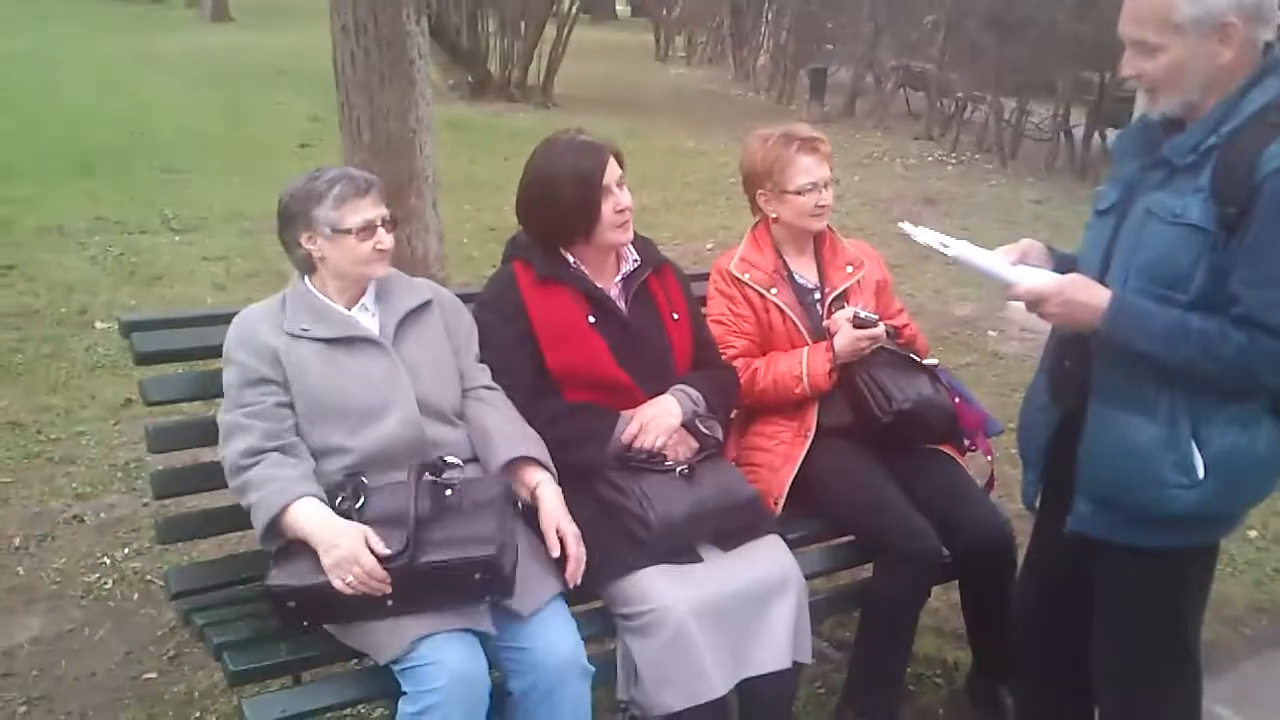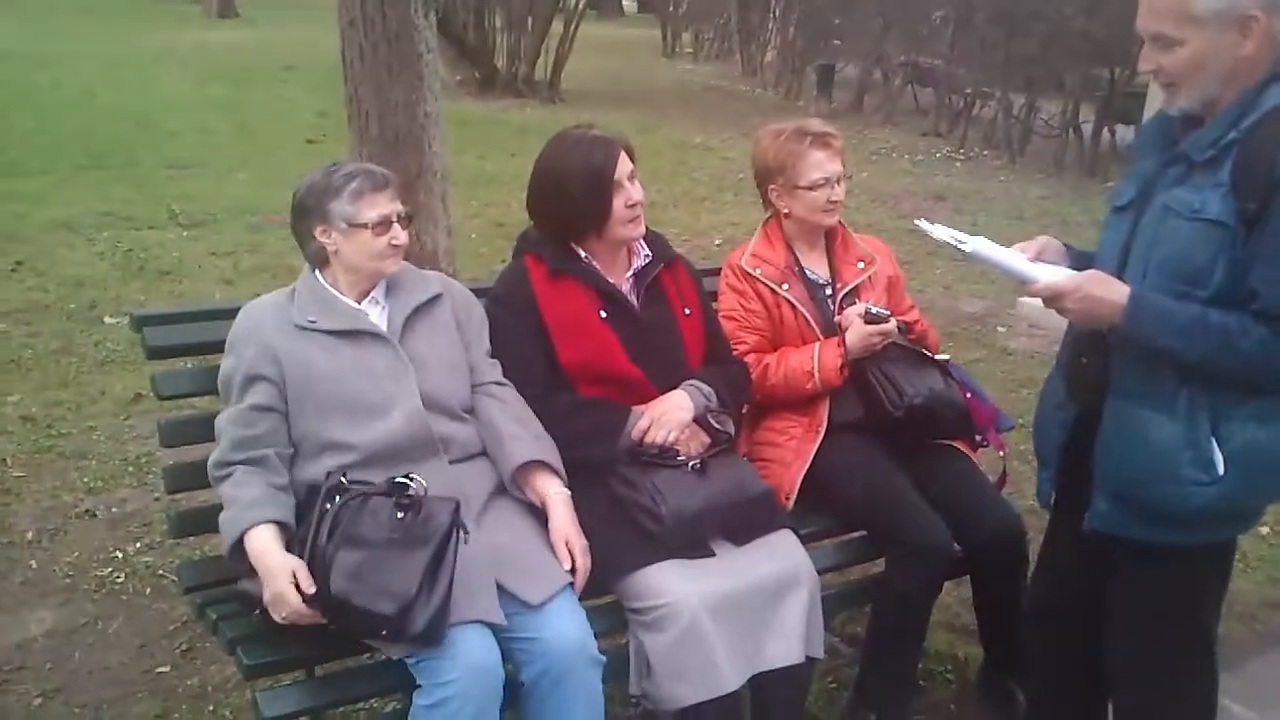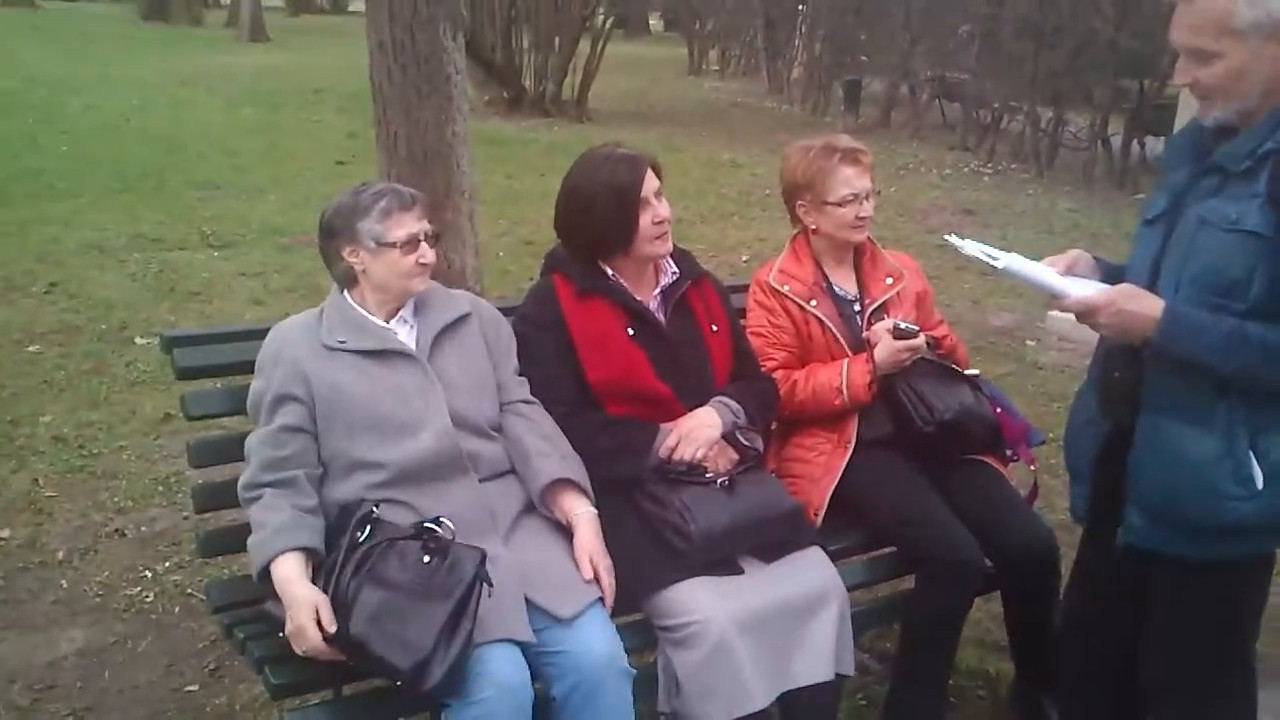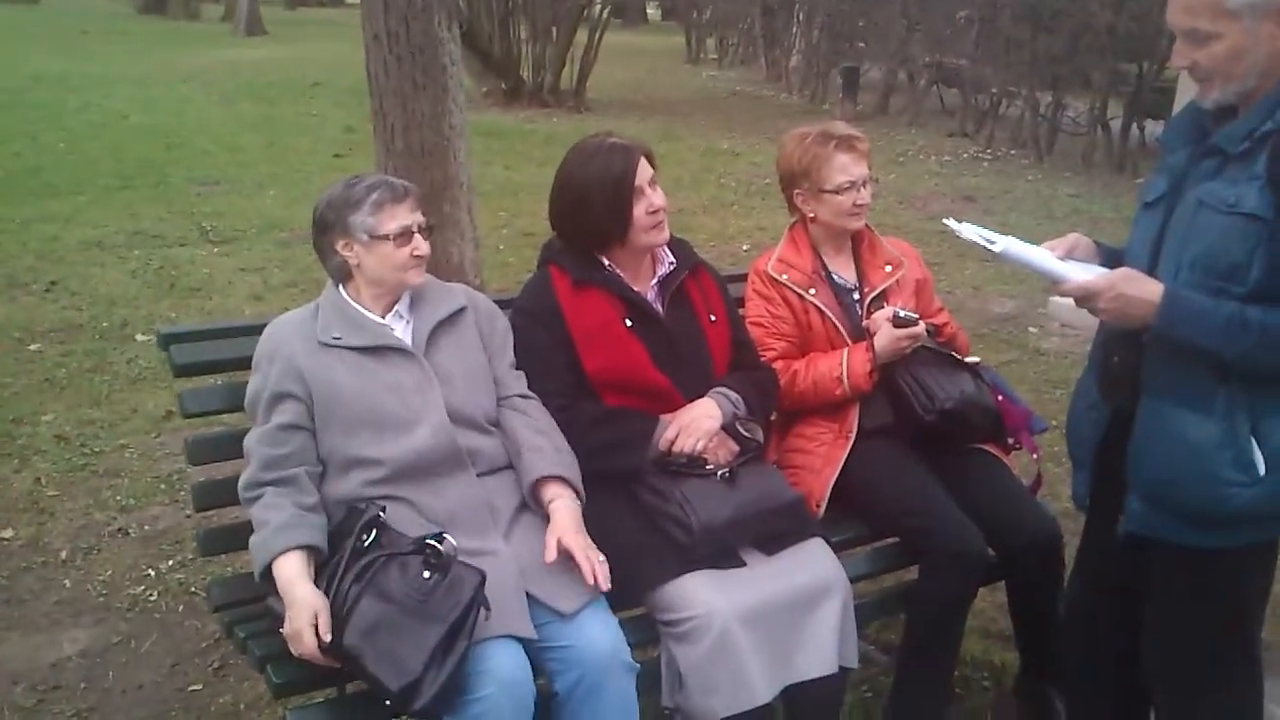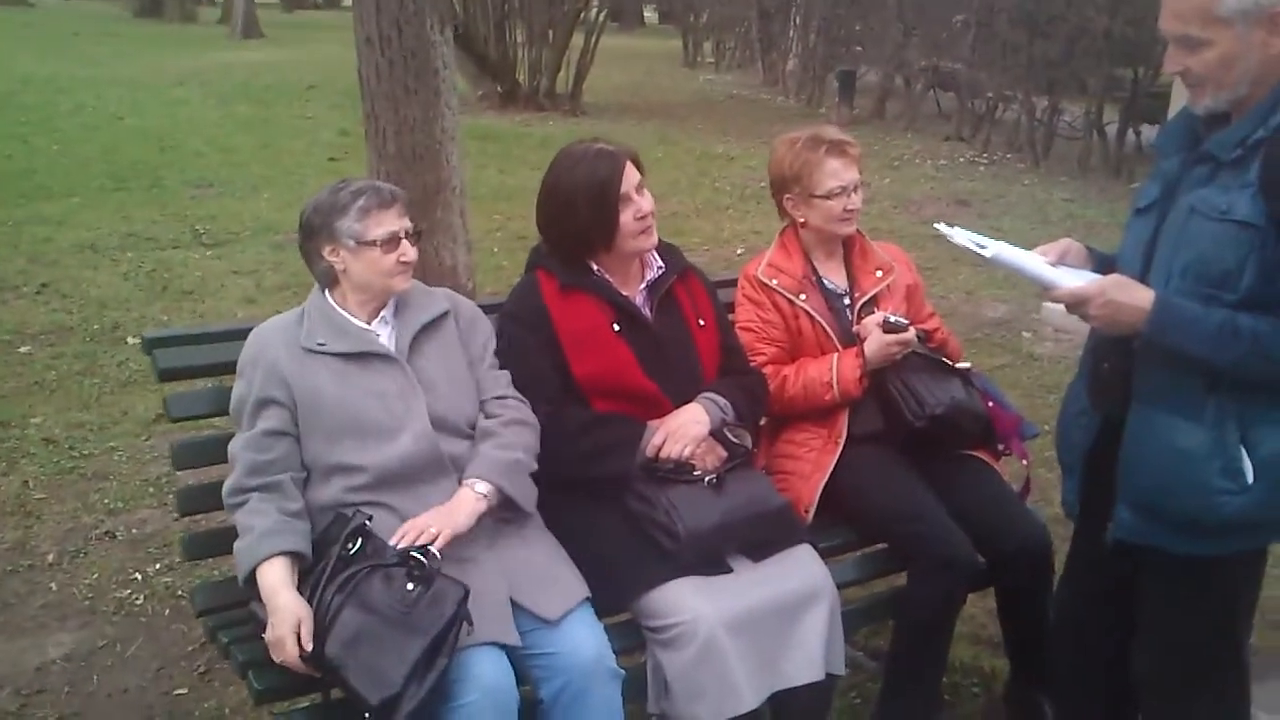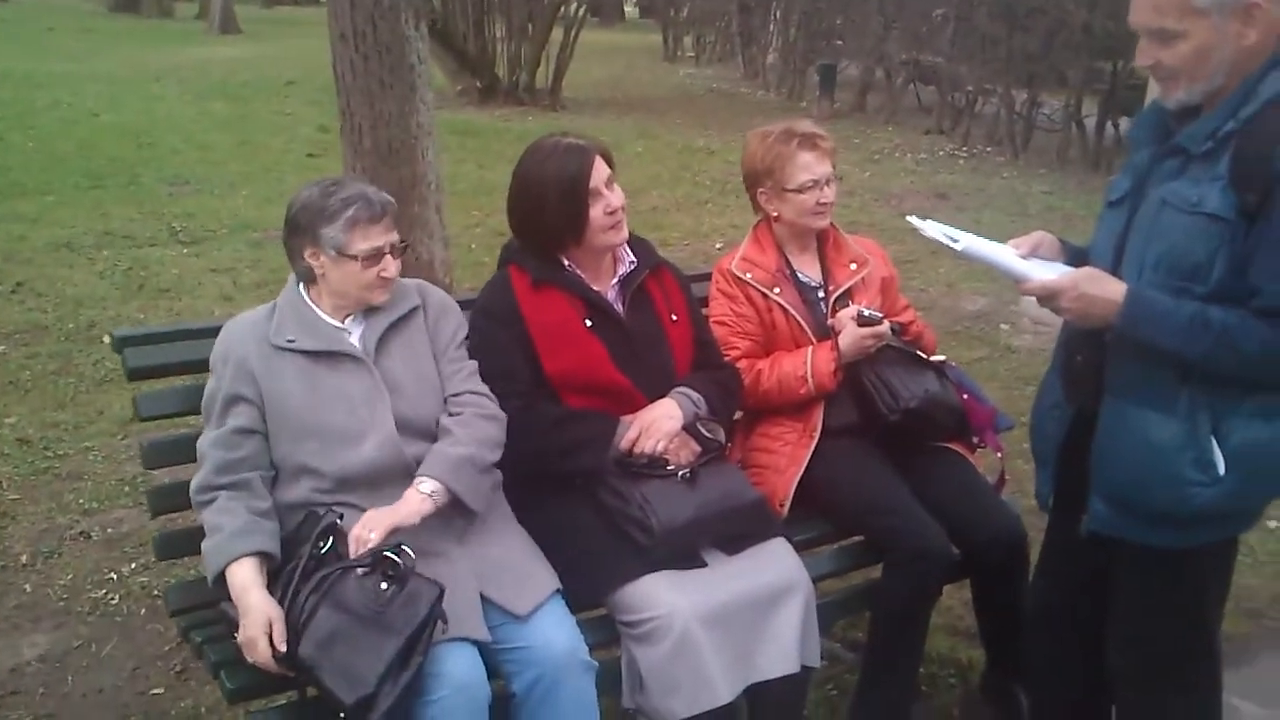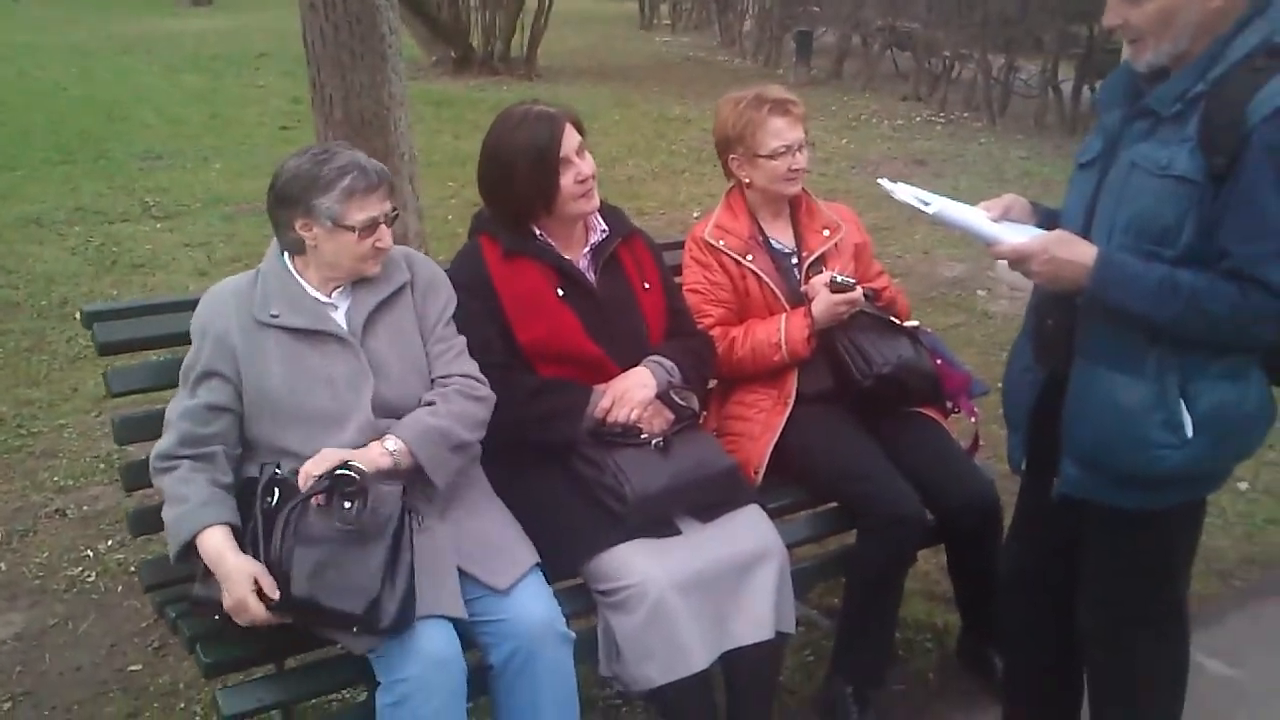
dt=0.4s
person 1, frame 1
right shoulder: (1155, 136)
left wrist: (1110, 313)
right wrist: (1057, 265)
left hip: (1163, 477)
right hip: (1084, 448)
right knee: (1044, 641)
person 1, frame 2
right shoulder: (1170, 132)
left wrist: (1130, 310)
right wrist: (1072, 262)
left hip: (1182, 472)
right hip: (1098, 443)
right knee: (1057, 637)
person 1, frame 3
right shoulder: (1199, 145)
left wrist: (1163, 326)
right wrist: (1103, 274)
left hip: (1213, 489)
right hip: (1130, 461)
right knee: (1091, 658)
person 1, frame 4
right shoulder: (1197, 129)
left wrist: (1164, 308)
right wrist: (1101, 259)
left hip: (1217, 474)
right hip: (1133, 449)
right knee: (1094, 646)
person 1, frame 5
right shoulder: (1193, 134)
left wrist: (1154, 316)
right wrist: (1095, 265)
left hip: (1208, 482)
right hip: (1122, 453)
right knee: (1084, 648)
person 1, frame 6
right shoulder: (1167, 125)
left wrist: (1127, 308)
right wrist: (1067, 256)
left hip: (1181, 470)
right hip: (1095, 441)
right knee: (1058, 635)
person 1, frame 7
right shoulder: (1140, 85)
left wrist: (1097, 273)
right wrist: (1040, 219)
left hip: (1151, 429)
right hip: (1066, 401)
left knee: (1127, 628)
right knee: (1033, 589)
person 2, frame 1
left shoulder: (861, 260)
right shoulder: (735, 277)
left elbow: (910, 341)
right elbow: (737, 380)
left wrist: (877, 340)
right wrist: (829, 354)
right hip: (801, 436)
left knee: (989, 534)
right knee: (914, 546)
person 2, frame 2
left shoulder: (873, 255)
right shoulder: (747, 272)
left elbow: (920, 337)
right elbow: (747, 376)
left wrist: (889, 336)
right wrist: (841, 350)
right hip: (812, 431)
left knee: (1000, 529)
right knee: (925, 540)
person 2, frame 3
left shoulder: (901, 270)
right shoulder: (776, 288)
left elbow: (948, 351)
right elbow: (777, 391)
left wrist: (917, 351)
right wrist: (870, 366)
right hip: (840, 447)
left knee: (1032, 545)
right knee: (955, 557)
person 2, frame 4
left shoulder: (900, 258)
right shoulder: (773, 277)
left elbow: (950, 339)
right elbow: (776, 382)
left wrist: (917, 341)
right wrist: (870, 355)
right hip: (842, 437)
left knee: (1036, 534)
right knee: (958, 547)
person 2, frame 5
left shoulder: (891, 262)
right shoulder: (764, 283)
left elbow: (940, 343)
right elbow: (767, 387)
left wrist: (908, 345)
right wrist: (860, 361)
right hip: (831, 442)
left knee: (1026, 541)
right knee: (948, 554)
person 2, frame 6
left shoulder: (866, 256)
right shoulder: (739, 277)
left elbow: (915, 336)
right elbow: (741, 381)
left wrist: (885, 340)
right wrist: (835, 353)
right hip: (807, 435)
left knee: (1000, 531)
right knee: (922, 545)
person 2, frame 7
left shoulder: (838, 222)
right shoulder: (711, 244)
left elbow: (888, 300)
right elbow: (715, 349)
left wrist: (862, 305)
right wrist: (807, 321)
right hip: (781, 403)
left knee: (974, 496)
right knee: (897, 511)
left ankle: (985, 639)
person 3, frame 1
left shoulder: (658, 273)
right shoulder: (511, 295)
left elbow: (719, 375)
right elbow: (518, 416)
left wrist: (679, 402)
right wrist: (624, 430)
left hip: (680, 469)
right hip: (585, 482)
left knee: (777, 575)
right knee: (671, 605)
person 3, frame 2
left shoulder: (668, 267)
right shoulder: (523, 289)
left elbow: (731, 369)
right elbow: (531, 411)
left wrist: (691, 396)
right wrist: (636, 423)
left hip: (692, 463)
right hip: (597, 476)
left knee: (789, 570)
right knee: (682, 599)
person 3, frame 3
left shoulder: (696, 285)
right shoulder: (551, 309)
left elbow: (759, 386)
right elbow: (558, 429)
left wrist: (719, 413)
right wrist: (663, 442)
left hip: (720, 481)
right hip: (625, 493)
left knee: (819, 586)
right knee: (709, 616)
person 3, frame 4
left shoulder: (693, 275)
right shoulder: (547, 300)
left elbow: (759, 376)
right elbow: (555, 424)
left wrist: (719, 403)
right wrist: (663, 433)
left hip: (719, 473)
right hip: (621, 487)
left knee: (822, 578)
right knee: (712, 610)
person 3, frame 5
left shoulder: (683, 280)
right shoulder: (535, 306)
left elbow: (748, 381)
right elbow: (543, 432)
left wrist: (707, 409)
right wrist: (651, 438)
left hip: (707, 479)
right hip: (606, 494)
left knee: (809, 584)
right knee: (697, 617)
person 3, frame 6
left shoulder: (656, 275)
right shoulder: (507, 302)
left elbow: (722, 376)
right elbow: (515, 428)
left wrist: (680, 404)
right wrist: (625, 433)
left hip: (681, 474)
right hip: (578, 490)
left knee: (784, 578)
right knee: (671, 610)
person 3, frame 7
left shoulder: (627, 242)
right shoulder: (479, 271)
left elbow: (695, 344)
right elbow: (491, 400)
left wrist: (653, 373)
right wrist: (597, 403)
left hip: (655, 440)
right hip: (552, 460)
left knee: (757, 545)
right knee: (647, 579)
person 4, frame 1
left shoulder: (434, 304)
right shoulder: (260, 333)
left elbow: (482, 402)
right elbow: (261, 457)
left wrist: (541, 487)
right wrist: (325, 529)
right hip: (358, 543)
left knee: (559, 657)
right knee: (452, 673)
person 4, frame 2
left shoulder: (446, 298)
right shoulder: (265, 328)
left elbow: (493, 399)
right elbow: (249, 462)
left wrist: (554, 496)
right wrist: (270, 555)
left hip: (482, 506)
left knee: (568, 645)
right knee: (467, 663)
person 4, frame 3
left shoulder: (474, 317)
right shoulder: (295, 348)
left elbow: (522, 418)
right elbow: (280, 483)
left wrist: (580, 514)
right wrist: (294, 585)
left hip: (512, 524)
left knee: (598, 658)
person 4, frame 4
left shoulder: (470, 310)
right shoulder: (291, 344)
left elbow: (519, 410)
right elbow: (281, 480)
left wrist: (563, 506)
right wrist: (295, 585)
left hip: (511, 520)
left knee: (601, 654)
person 4, frame 5
left shoulder: (454, 314)
right shoulder: (276, 349)
left elbow: (508, 415)
right elbow: (265, 487)
left wrist: (469, 501)
right wrist: (279, 593)
left hip: (493, 527)
left knee: (586, 661)
person 4, frame 6
left shoulder: (428, 306)
right shoulder: (248, 345)
left elbow: (478, 415)
right elbow: (232, 485)
left wrist: (416, 501)
right wrist: (249, 592)
left hip: (462, 521)
right hip: (354, 546)
left knee: (558, 654)
person 4, frame 7
left shoulder: (415, 277)
right shoulder: (231, 314)
left elbow: (468, 394)
right elbow: (191, 455)
left wrist: (379, 454)
right wrist: (225, 557)
left hip: (443, 494)
left knee: (536, 627)
right knee: (428, 655)
